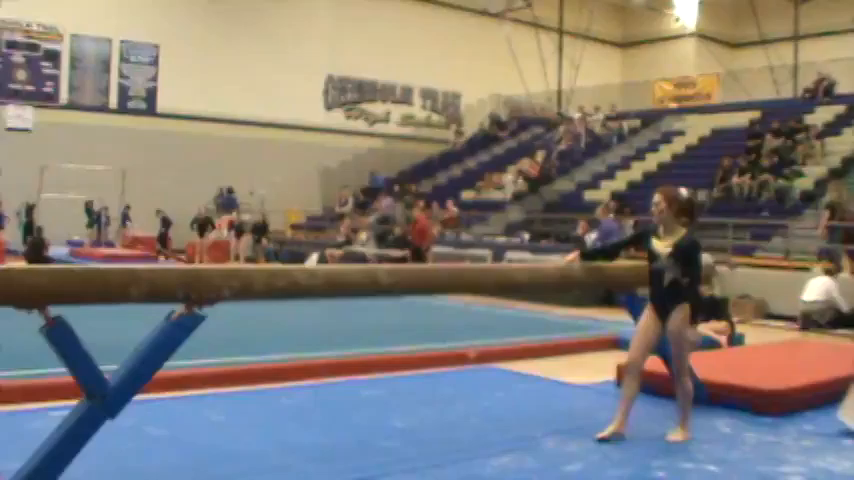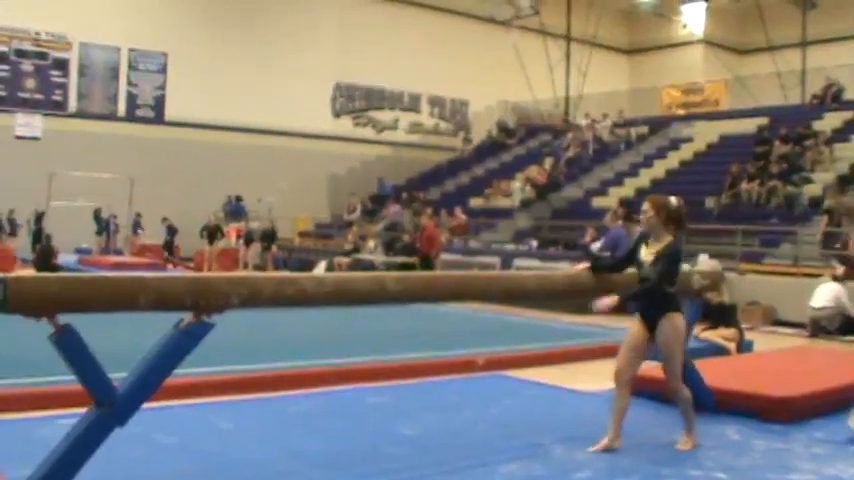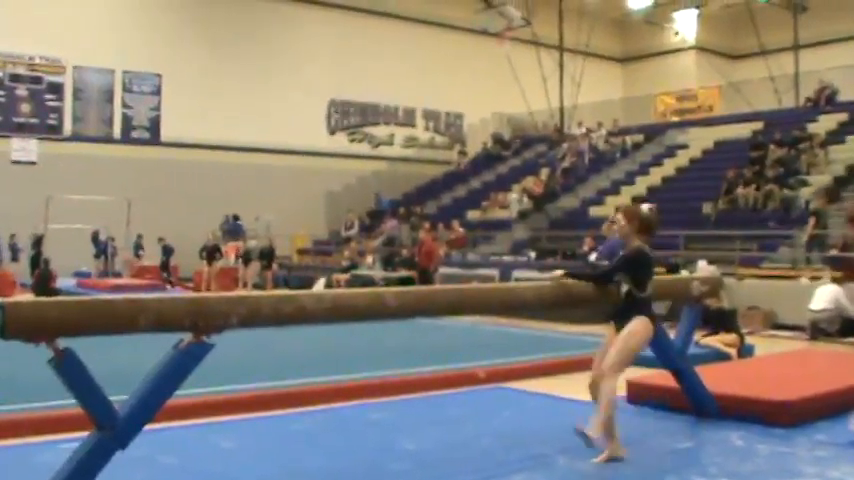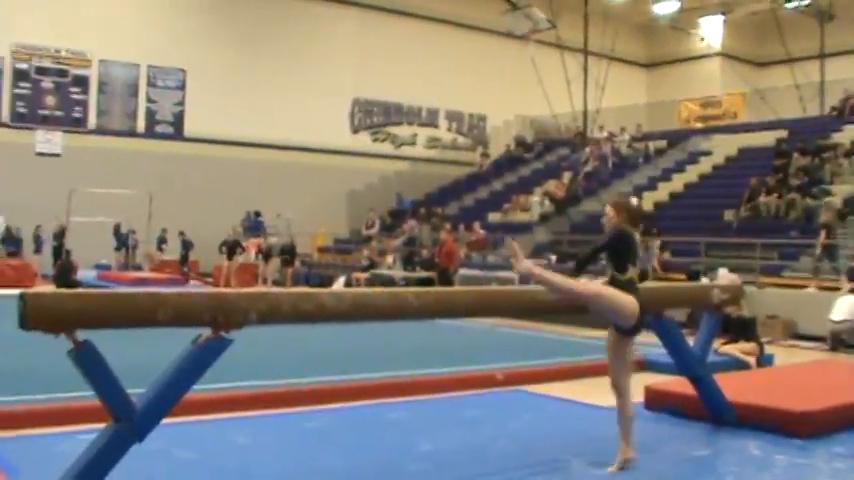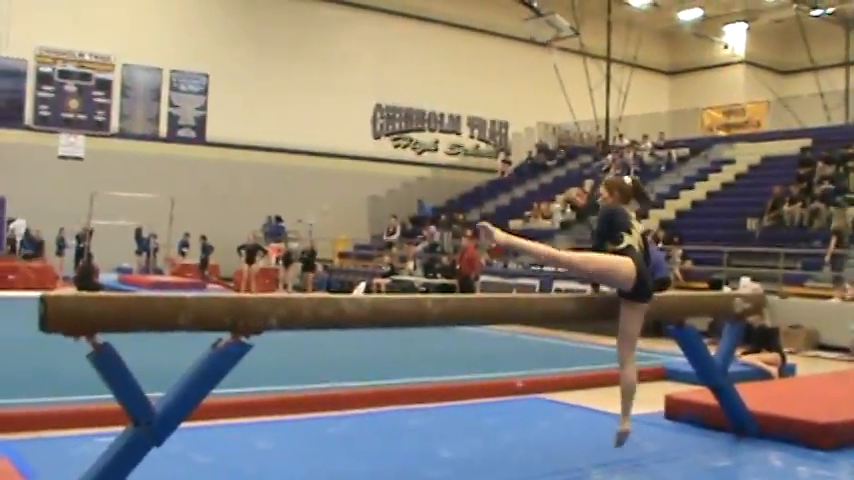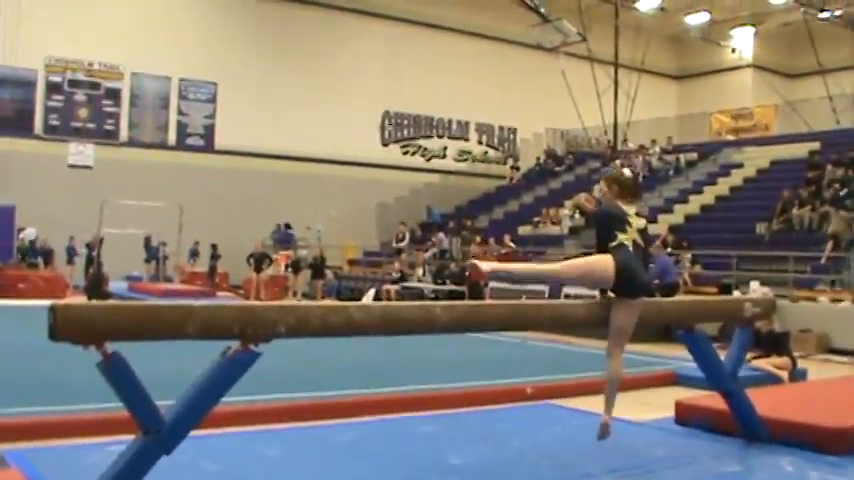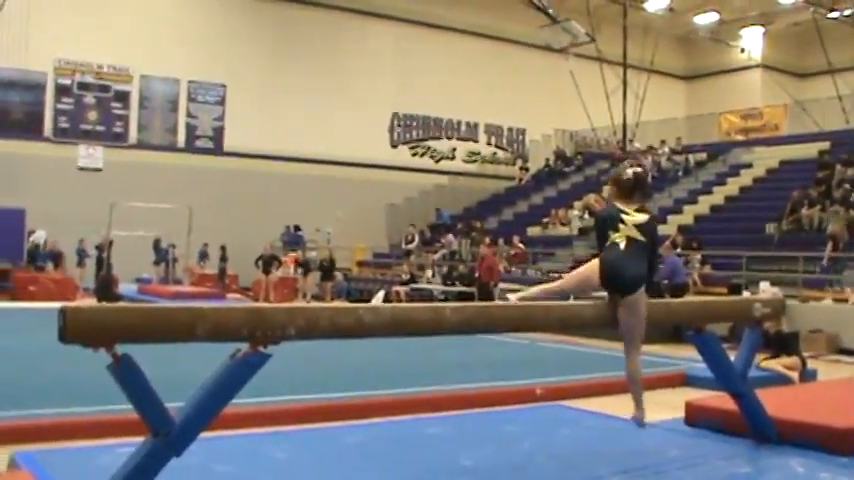
dt=0.2s
person 1, frame 1
left shoulder: (688, 243)
right shoulder: (649, 233)
left elbow: (694, 284)
right elbow: (615, 249)
left wrist: (690, 324)
right wrist: (581, 254)
left hip: (678, 307)
right hip: (655, 306)
left knee: (680, 371)
right knee: (633, 364)
left ankle: (684, 426)
right ankle: (619, 424)
person 1, frame 2
left shoulder: (672, 249)
right shoulder: (643, 242)
left elbow: (652, 284)
right elbow: (619, 264)
left wrist: (618, 299)
right wrist: (592, 263)
left hip: (668, 316)
right hip: (644, 316)
left knee: (673, 381)
right knee: (621, 374)
left ankle: (690, 433)
right ankle: (613, 437)
person 1, frame 3
left shoulder: (637, 253)
right shoulder: (629, 253)
left elbow: (604, 275)
right elbow: (605, 279)
left wrist: (567, 274)
left hip: (639, 321)
right hip: (621, 321)
left knee: (609, 373)
right knee: (596, 383)
left ankle: (597, 427)
right ankle: (613, 447)
person 1, frame 4
left shoulder: (621, 234)
right shoulder: (630, 244)
left elbow: (594, 252)
left wrist: (573, 268)
left hip: (628, 309)
right hip: (624, 317)
left knee: (577, 287)
right knee: (620, 385)
left ankle: (528, 267)
right ankle: (626, 450)
person 1, frame 5
left shoulder: (610, 212)
right shoulder: (638, 225)
left elbow: (599, 246)
left wrist: (595, 279)
left hip: (628, 270)
right hip: (643, 287)
left knee: (563, 257)
right knee: (627, 357)
left ankle: (504, 240)
right ankle: (625, 419)
person 1, frame 6
left shoulder: (604, 212)
right shoulder: (640, 221)
left hip: (615, 267)
right hip: (637, 285)
left knee: (546, 269)
right knee: (615, 352)
left ankle: (493, 268)
right ankle: (607, 415)
person 1, frame 7
left shoulder: (601, 215)
right shoulder: (649, 221)
right elbow: (652, 262)
right wrist: (641, 286)
left hip: (607, 268)
right hip: (632, 283)
left knee: (555, 287)
right knee: (633, 350)
left ankle: (519, 298)
right ankle: (638, 409)
